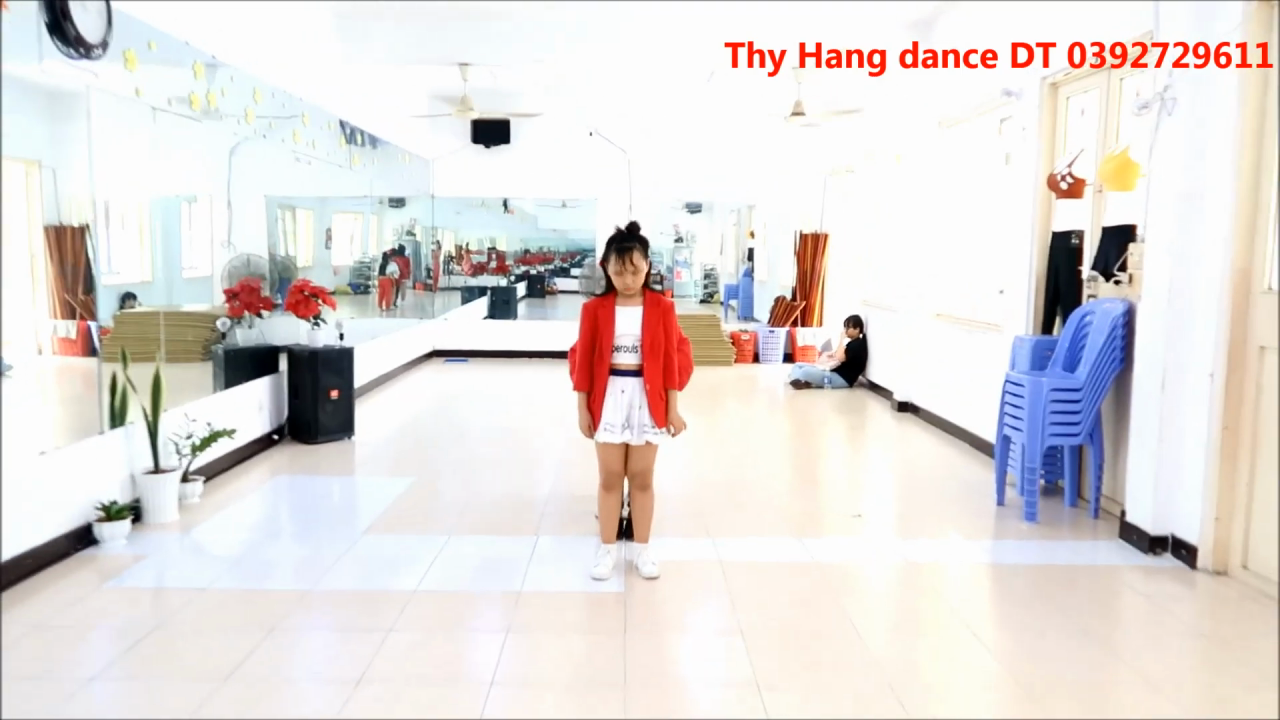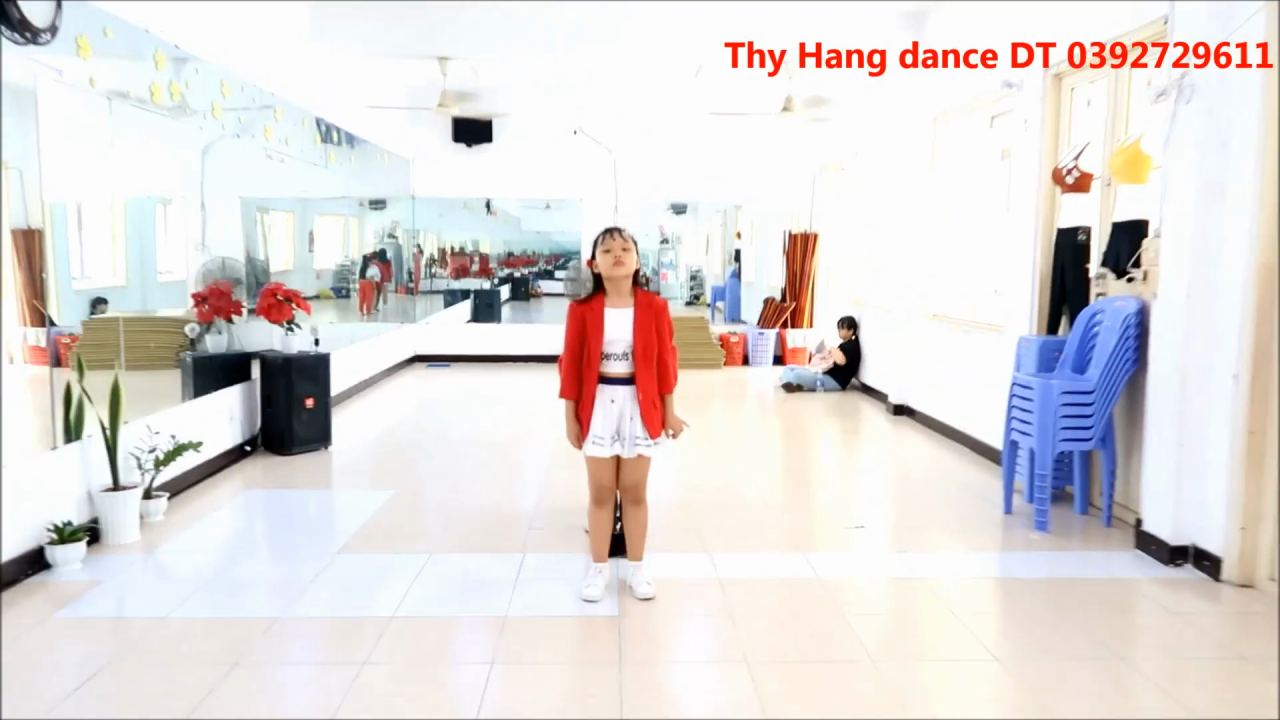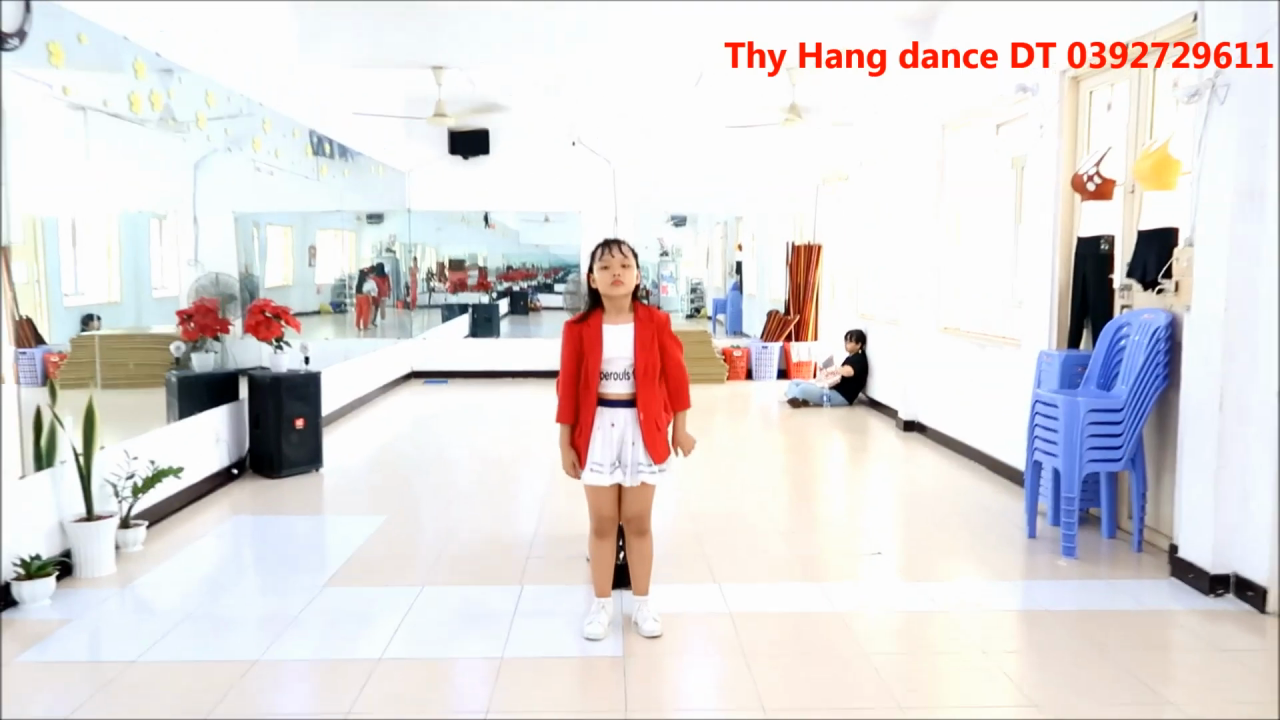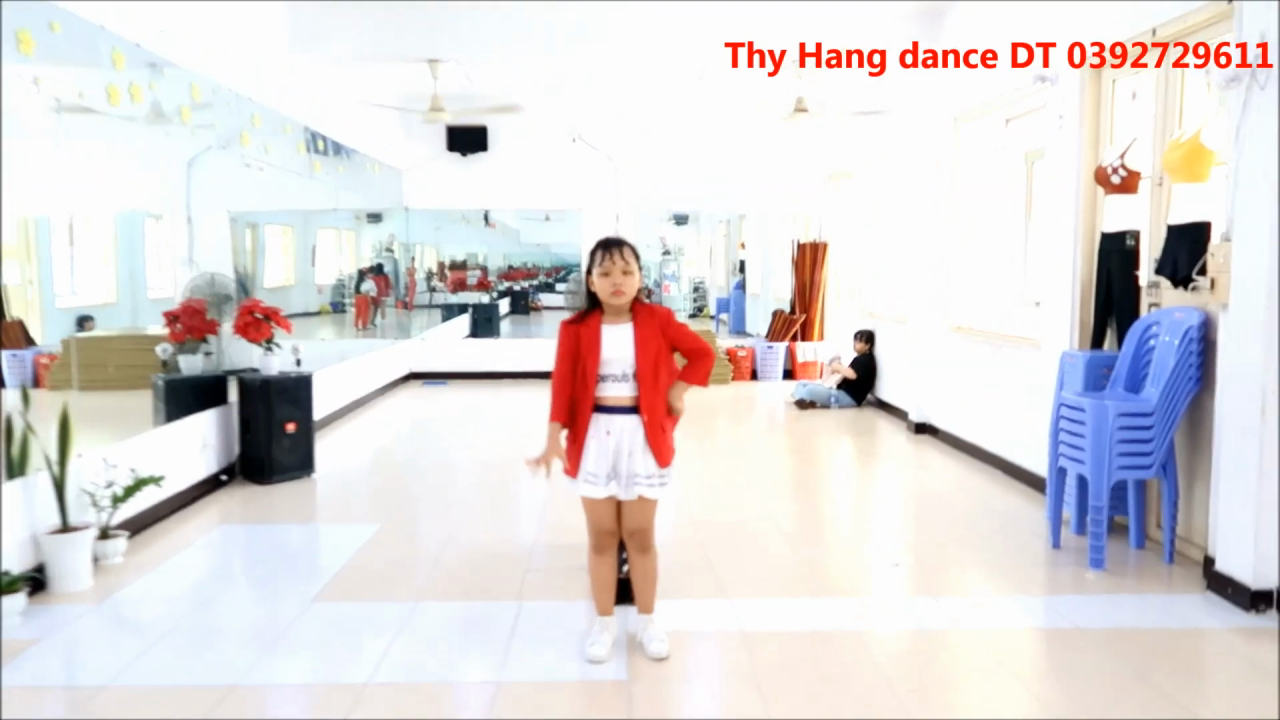
dt=0.2s
person 1, frame 1
left shoulder: (662, 307)
right shoulder: (594, 308)
left elbow: (672, 359)
right elbow: (584, 360)
left wrist: (673, 408)
right wrist: (582, 408)
left hip: (647, 398)
right hip: (609, 397)
left knee: (641, 479)
right knee: (609, 478)
person 1, frame 2
left shoulder: (654, 307)
right shoulder: (582, 310)
left elbow: (665, 361)
right elbow: (571, 364)
left wrist: (668, 411)
right wrist: (570, 416)
left hip: (639, 406)
right hip: (598, 405)
left knee: (634, 492)
right knee: (601, 492)
left ankle: (636, 567)
right ankle: (599, 567)
person 1, frame 3
left shoulder: (655, 323)
right shoulder: (579, 328)
left elbow: (675, 376)
right elbow: (568, 386)
left wrist: (680, 428)
right wrist: (565, 442)
left hip: (642, 430)
right hip: (596, 431)
left knee: (638, 522)
right knee: (602, 523)
left ankle: (642, 603)
right ankle: (601, 604)
person 1, frame 4
left shoulder: (658, 320)
right shoulder: (576, 328)
left elbow: (702, 354)
right elbow: (563, 388)
left wrist: (676, 393)
right wrist: (555, 440)
left hip: (643, 437)
right hip: (594, 438)
left knee: (640, 536)
right knee: (601, 537)
left ankle: (647, 621)
right ankle: (604, 623)
